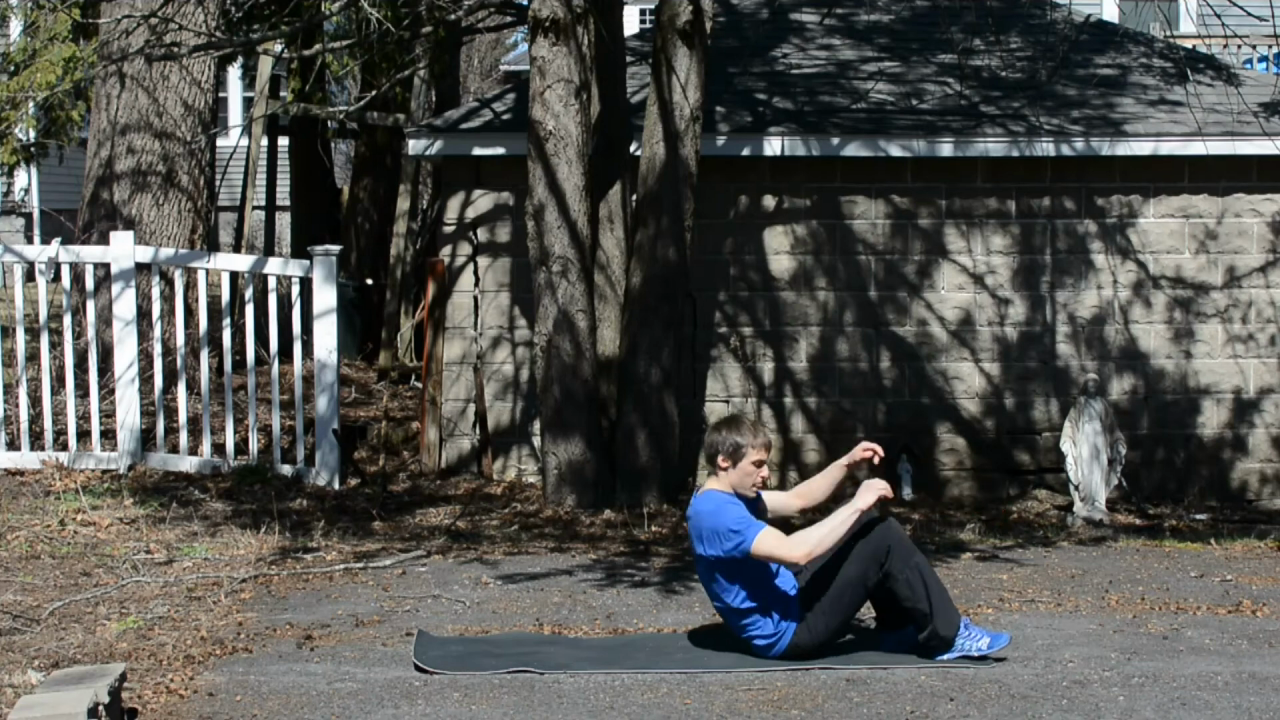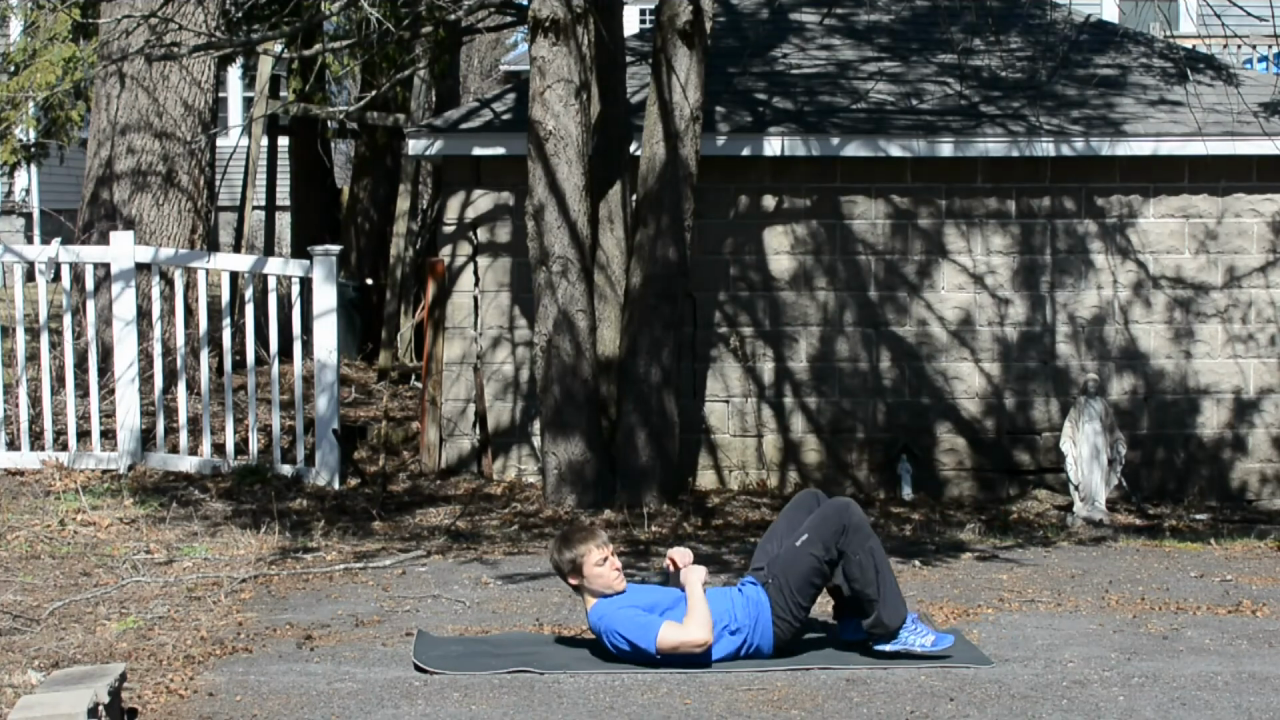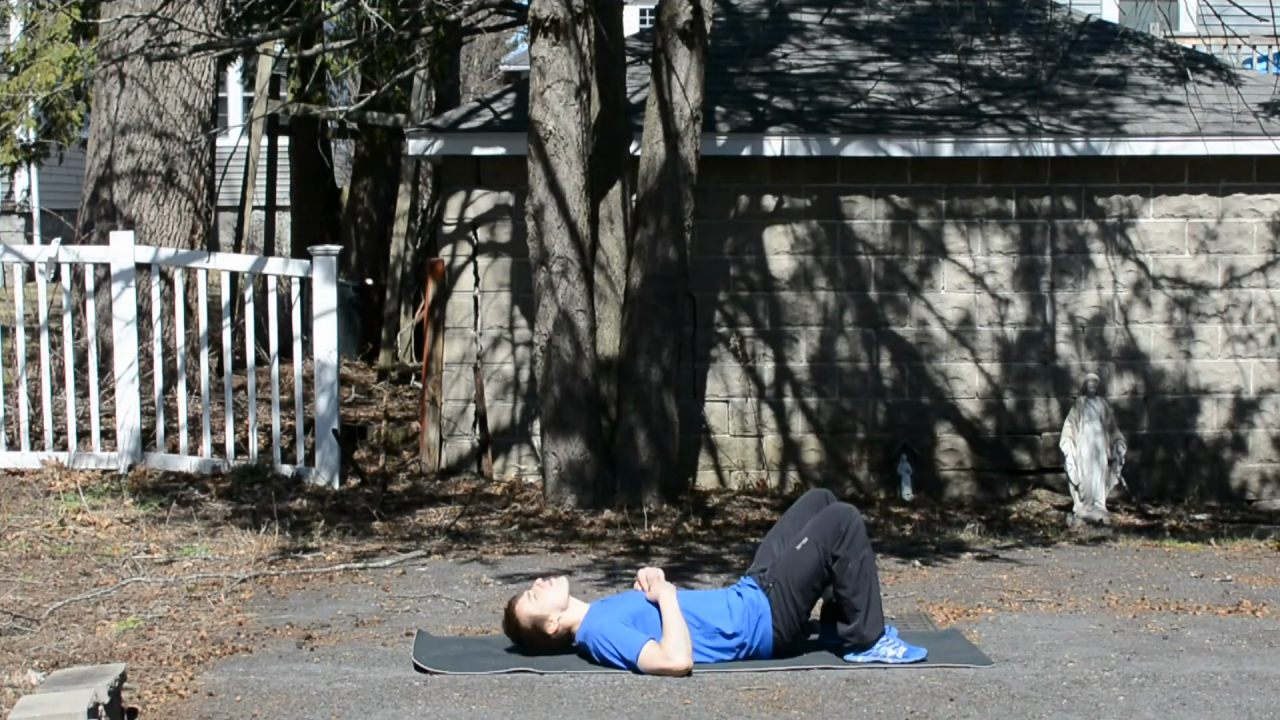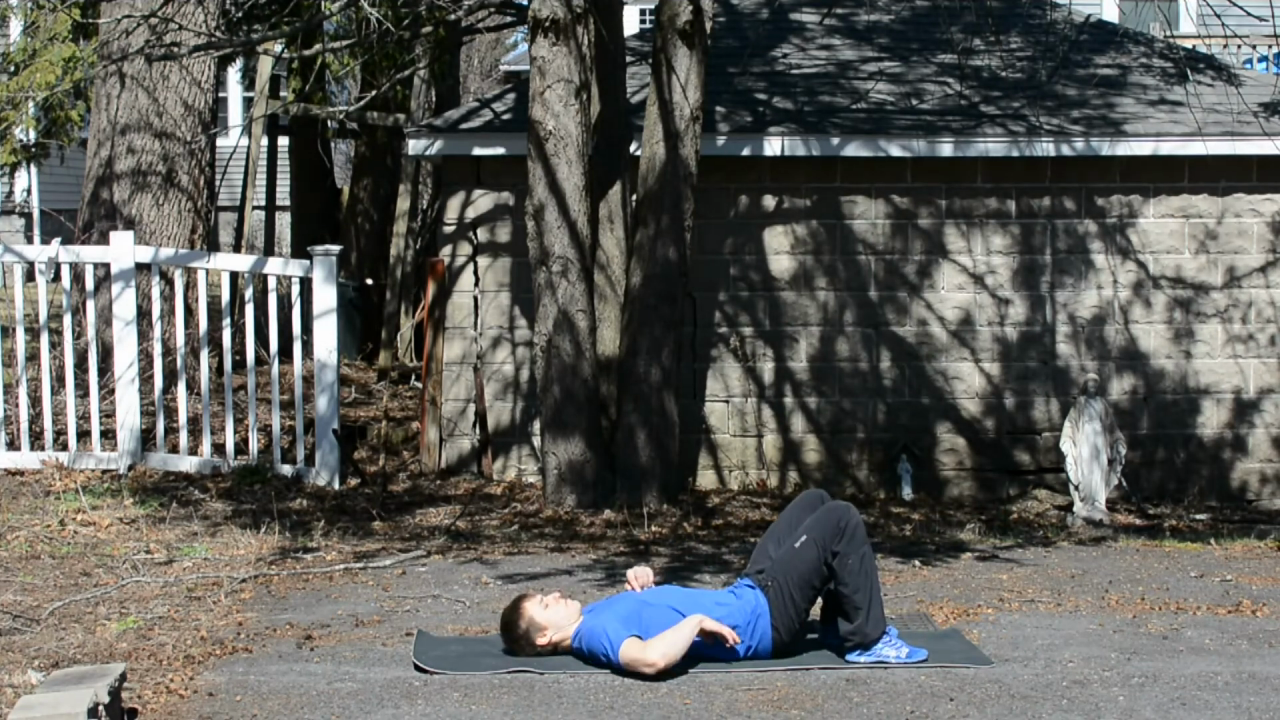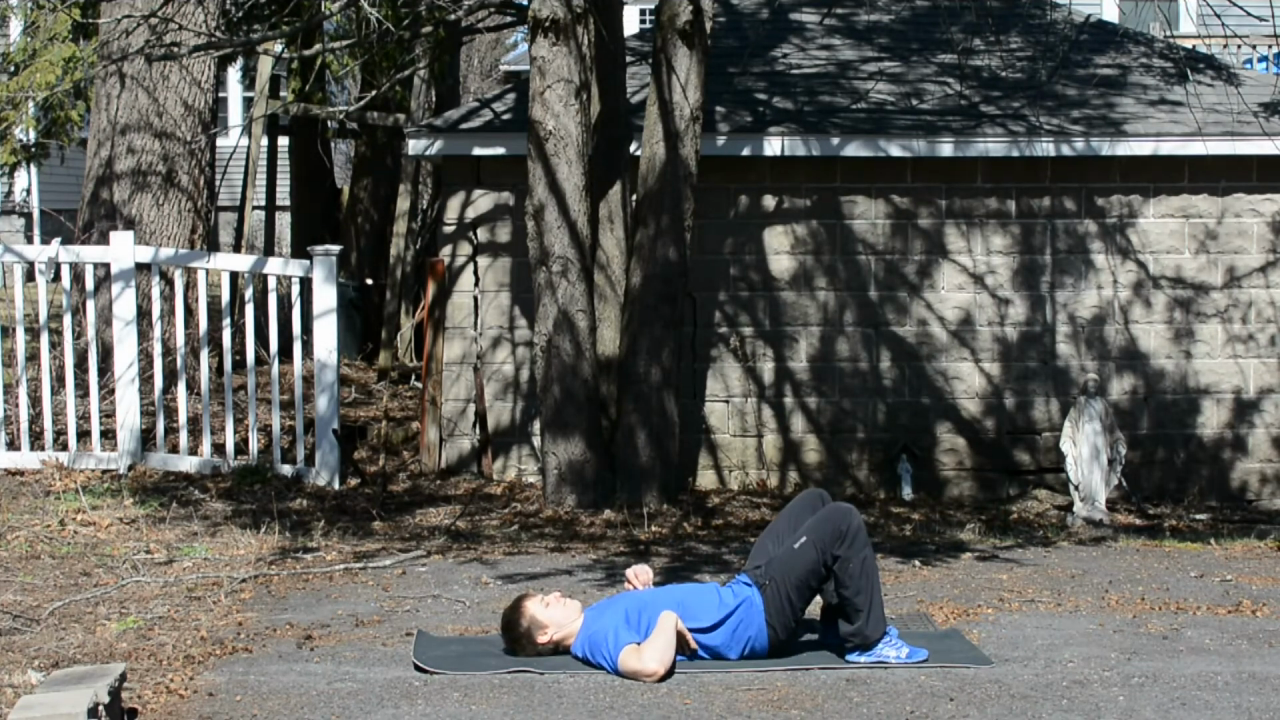
dt=1s
person 1, frame 1
left shoulder: (724, 494)
right shoulder: (717, 513)
left elbow: (795, 501)
right elbow: (798, 551)
left wrist: (845, 463)
right wrist: (857, 505)
left hip: (785, 602)
right hip: (787, 631)
left knee: (863, 521)
right knee: (884, 536)
left ankle: (901, 629)
right ankle: (944, 638)
person 1, frame 2
left shoulder: (615, 597)
right shoulder: (612, 620)
right elbow: (697, 638)
left wrist: (679, 575)
right wrist: (692, 582)
left hip: (749, 593)
right hip: (765, 618)
left knee: (812, 500)
right knee: (843, 514)
left ankle: (856, 620)
right ankle: (891, 627)
person 1, frame 3
left shoulder: (600, 614)
right shoulder: (600, 632)
right elbow: (676, 661)
left wrist: (650, 585)
right wrist: (665, 596)
left hip: (749, 593)
right hip: (765, 620)
left knee: (821, 501)
right knee: (843, 520)
left ankle: (840, 628)
right ankle: (866, 642)
person 1, frame 4
left shoulder: (594, 617)
right shoulder: (594, 635)
right elbow: (653, 658)
left wrist: (641, 586)
right wrist: (697, 622)
left hip: (746, 594)
right hip: (763, 620)
left knee: (816, 500)
right knee: (841, 519)
left ankle: (839, 626)
right ankle: (867, 642)
person 1, frame 5
left shoulder: (595, 618)
right shoulder: (596, 639)
right elbow: (651, 667)
left wrist: (640, 586)
right wrist: (667, 618)
left hip: (743, 591)
right hip: (759, 616)
left knee: (816, 500)
right knee: (842, 521)
left ankle: (840, 626)
right ankle: (868, 642)
